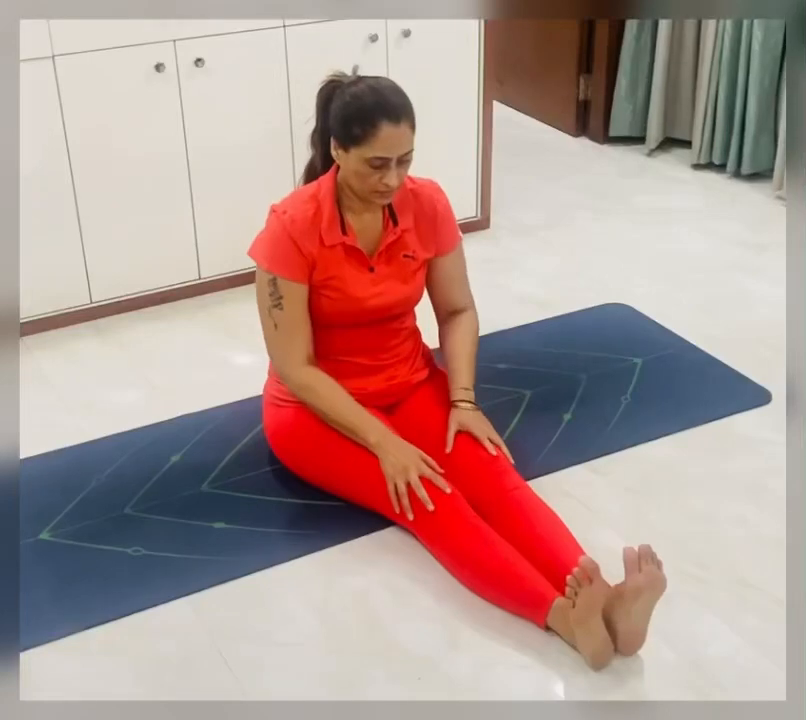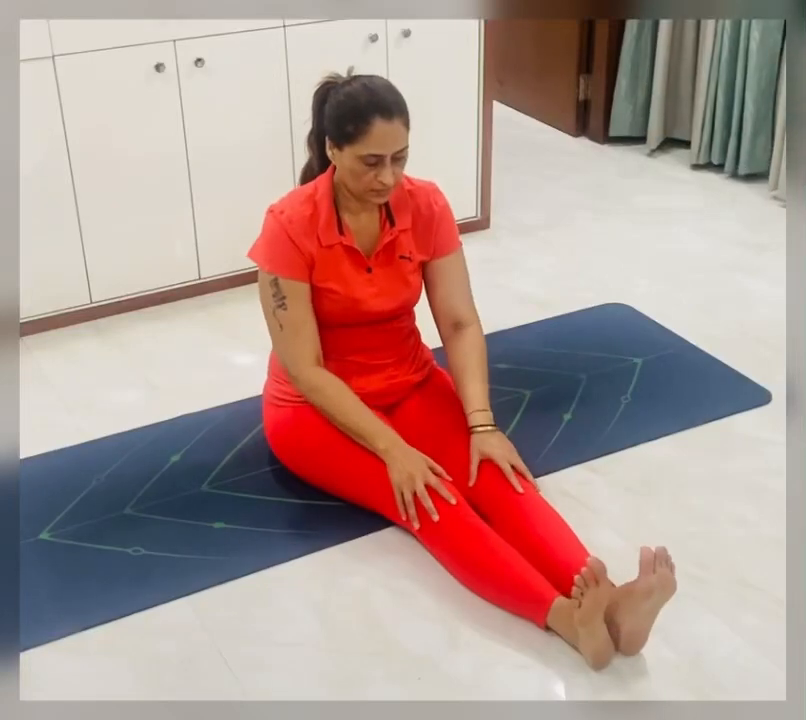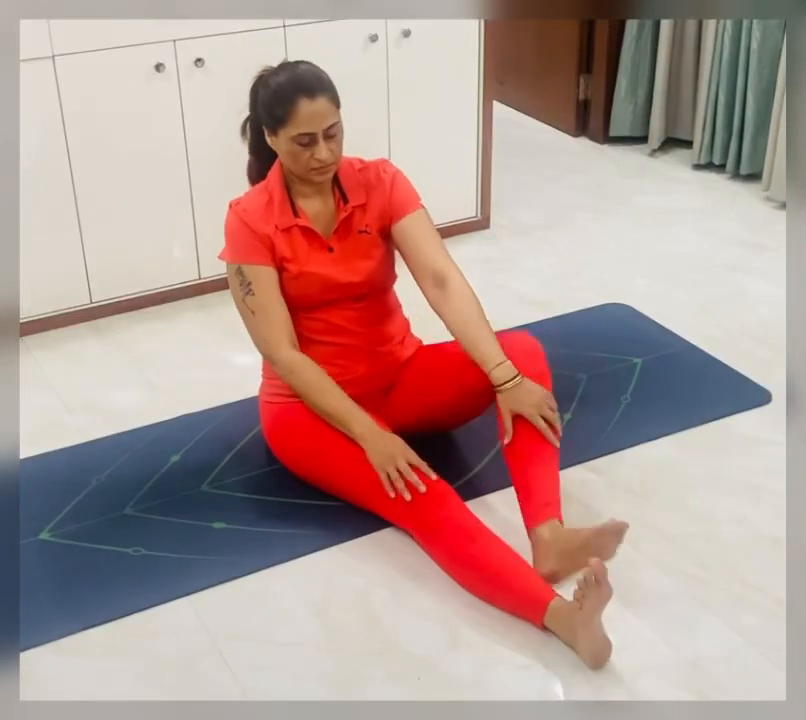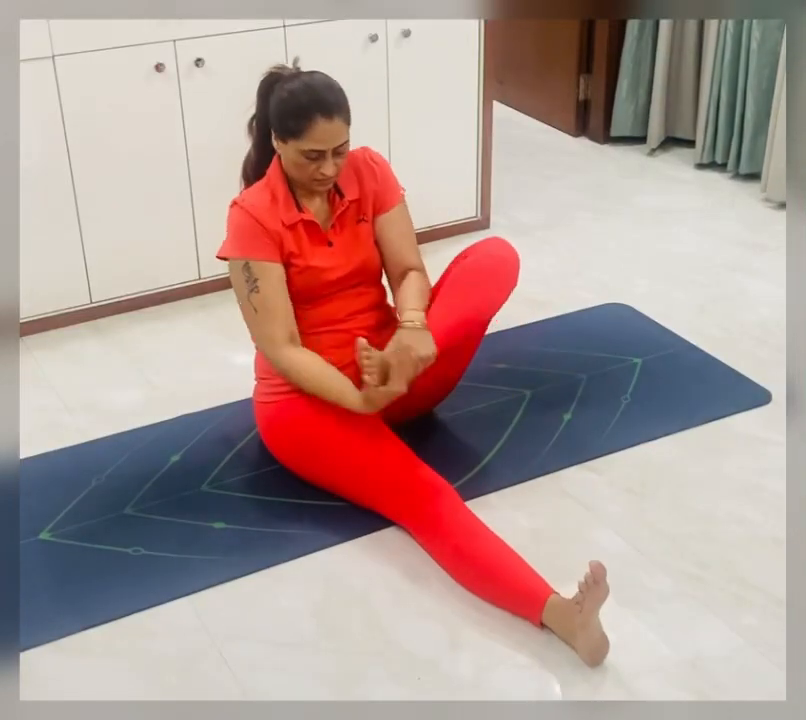
dt=0.5s
person 1, frame 1
left shoulder: (427, 203)
right shoulder: (291, 226)
left elbow: (457, 310)
right elbow: (294, 367)
left wrist: (462, 399)
right wrist: (384, 443)
left hip: (410, 384)
right hip: (315, 409)
left knee: (491, 474)
right knee: (431, 501)
left ankle: (603, 599)
right ankle: (564, 616)
person 1, frame 2
left shoulder: (425, 205)
right shoulder: (289, 226)
left elbow: (460, 324)
right elbow: (304, 369)
left wrist: (482, 425)
right wrist: (392, 451)
left hip: (410, 384)
right hip: (314, 409)
left knee: (495, 479)
right knee: (429, 500)
left ankle: (606, 598)
right ankle: (565, 617)
person 1, frame 3
left shoulder: (382, 182)
right shoulder: (250, 221)
left elbow: (443, 281)
right elbow: (283, 353)
left wrist: (508, 379)
right wrist: (370, 436)
left hip: (401, 374)
right hip: (311, 403)
left knee: (524, 353)
right knee: (424, 501)
left ankle: (550, 539)
right ankle: (559, 616)
person 1, frame 4
left shoulder: (369, 171)
right shoulder: (253, 218)
left elbow: (409, 271)
right elbow: (281, 348)
left wrist: (414, 331)
right wrist: (362, 401)
left hip: (392, 371)
right hip: (305, 396)
left knee: (495, 255)
right knee: (423, 497)
left ankle: (402, 368)
right ankle: (555, 612)
